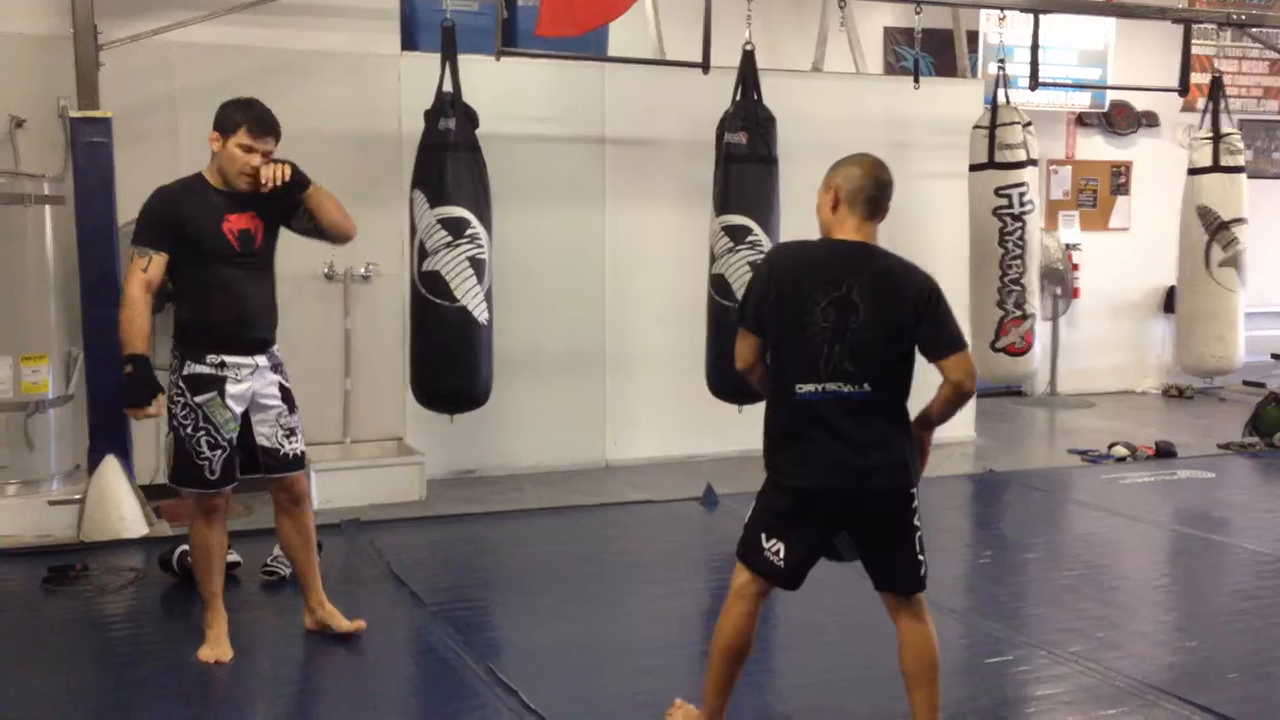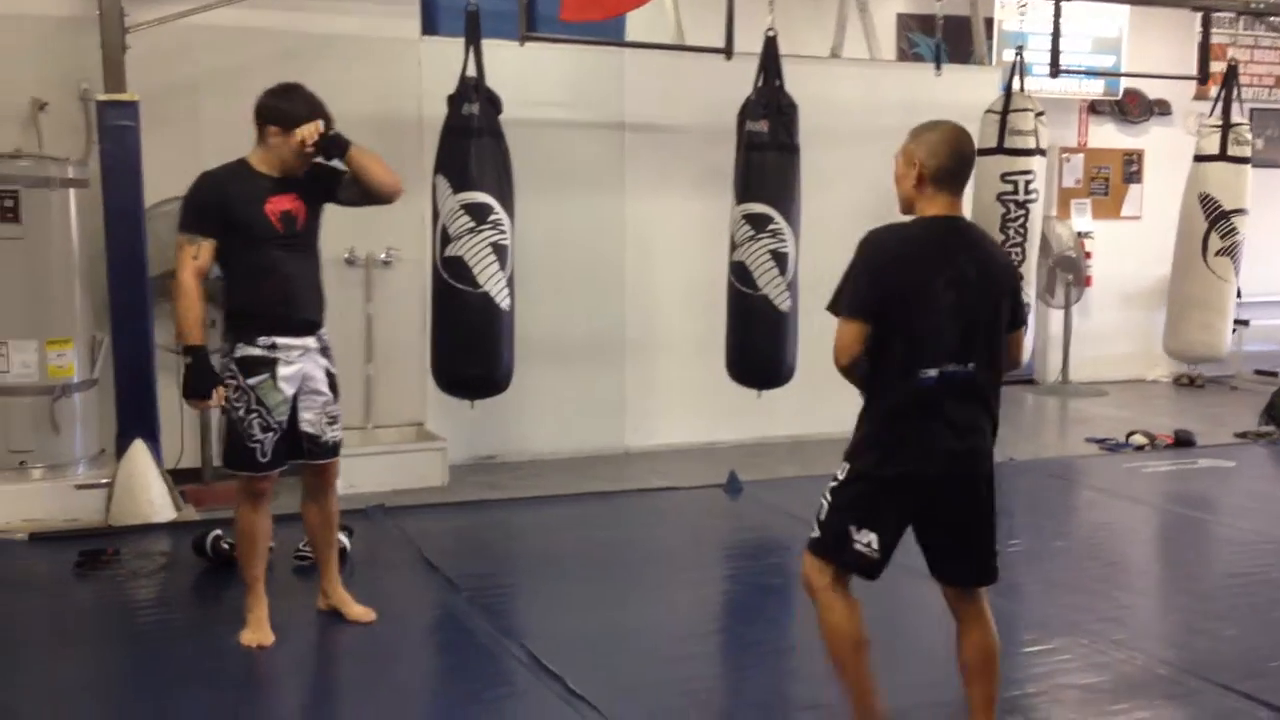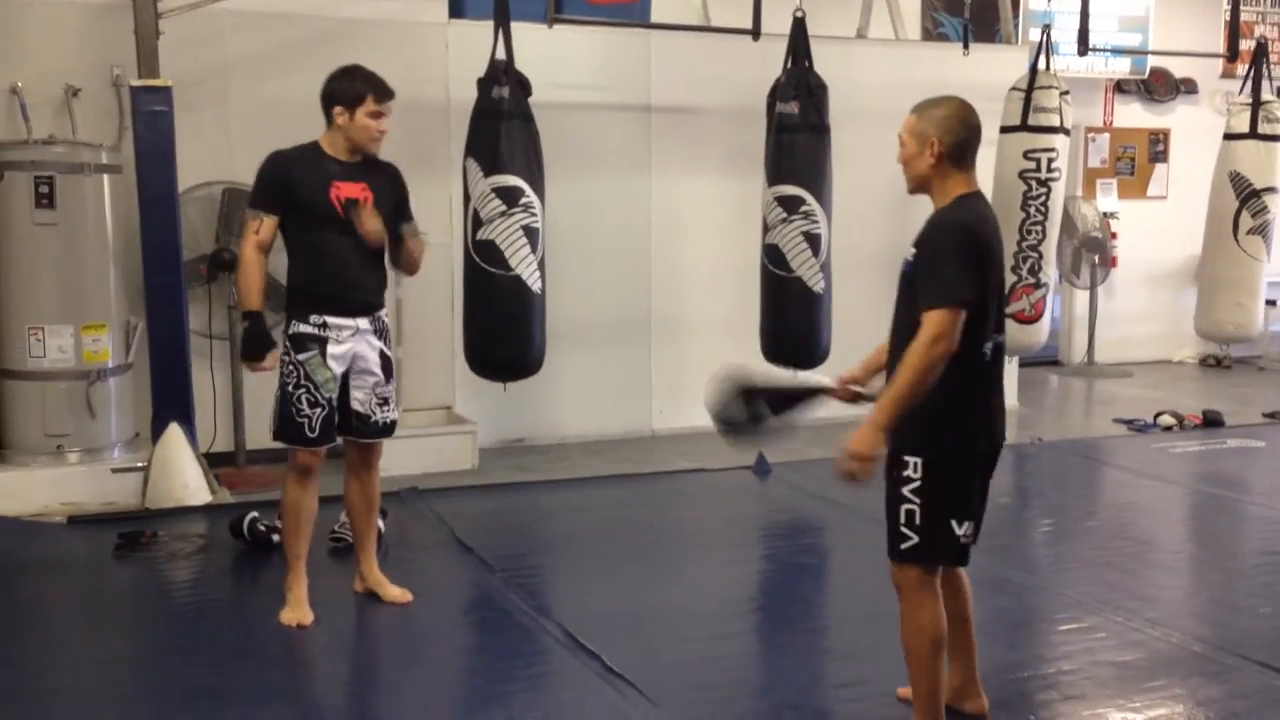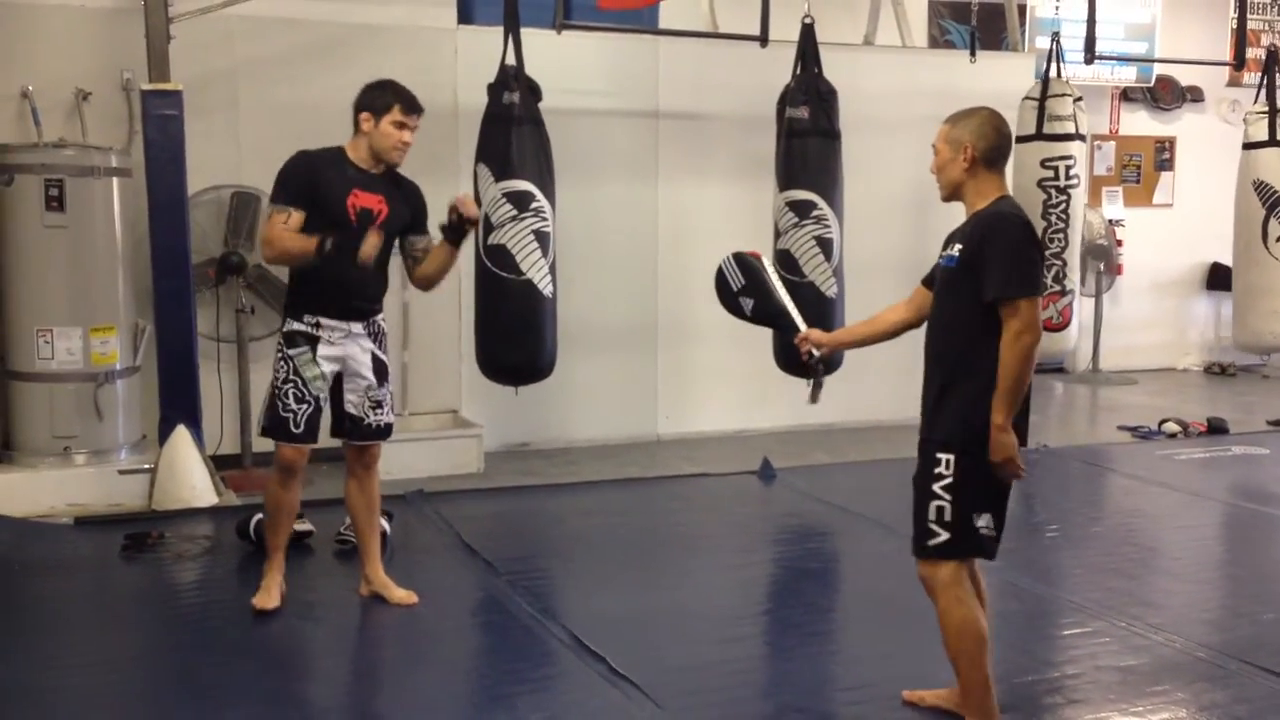
dt=0.5s
person 1, frame 1
left shoulder: (781, 264)
right shoulder: (912, 283)
left elbow: (747, 361)
right elbow: (962, 379)
right wrist: (922, 426)
left hip: (801, 468)
right hip: (885, 472)
left knee: (748, 587)
right knee: (907, 605)
person 1, frame 2
left shoulder: (886, 246)
right shoulder: (996, 259)
left elbow: (848, 354)
right elbow: (1010, 356)
left hip: (889, 451)
right hip: (967, 454)
left knee: (825, 573)
right knee: (967, 596)
person 1, frame 3
left shoulder: (951, 229)
right shoulder: (971, 218)
left elbow: (938, 338)
left wrist: (876, 422)
right wrist: (868, 368)
left hip: (941, 434)
right hip: (963, 427)
left knee: (914, 574)
right knee: (940, 560)
person 1, frame 4
left shoulder: (1004, 226)
right shoulder: (970, 231)
left elbow: (1022, 328)
right elbow: (911, 310)
left wrist: (1001, 424)
right wrist: (832, 340)
left hip: (972, 433)
right hip: (951, 427)
left knee: (943, 568)
right knee: (956, 563)
person 2, frame 1
left shoulder: (270, 198)
right shoulder: (173, 202)
left elbow: (344, 231)
right elbow: (139, 288)
left wrist: (300, 181)
right wrist: (137, 367)
left hip: (265, 365)
right hip: (204, 370)
left knee: (292, 489)
right knee: (211, 500)
left ankle: (318, 606)
right ankle: (216, 623)
person 2, frame 2
left shoulder: (312, 179)
right shoulder: (218, 188)
left elbow: (389, 189)
right elbow: (189, 277)
left wrist: (339, 146)
right wrist: (196, 358)
left hip: (313, 347)
right hip: (256, 353)
left knee: (323, 474)
right knee: (257, 483)
left ankle: (331, 587)
right ankle: (256, 607)
person 2, frame 3
left shoulder: (385, 176)
right shoulder: (287, 168)
left elbow: (411, 262)
right elbow: (253, 248)
left wrist: (392, 236)
right wrist: (253, 322)
left hip: (371, 329)
right hip: (313, 330)
left knee: (366, 453)
right knee: (306, 459)
left ankle: (368, 570)
right ankle: (296, 586)
person 2, frame 4
left shoulder: (405, 195)
right shoulder: (308, 168)
left elbow: (423, 276)
right elbow: (273, 246)
left wrist: (455, 236)
right wrist: (334, 248)
left hip: (367, 333)
right hip: (309, 330)
left knee: (365, 456)
right knee: (290, 458)
left ankle: (373, 572)
right ankle: (274, 571)
